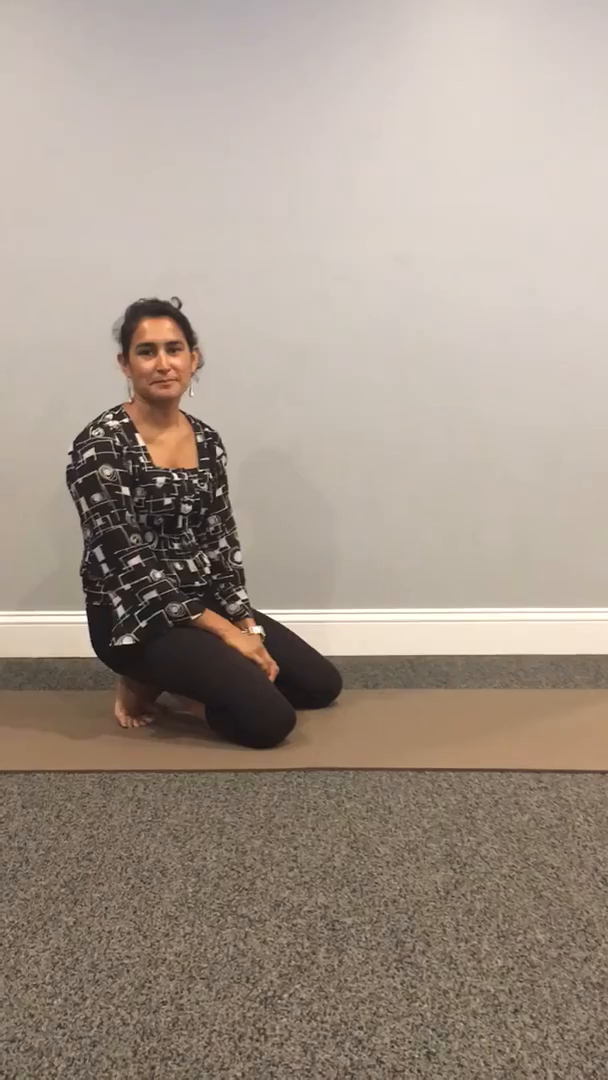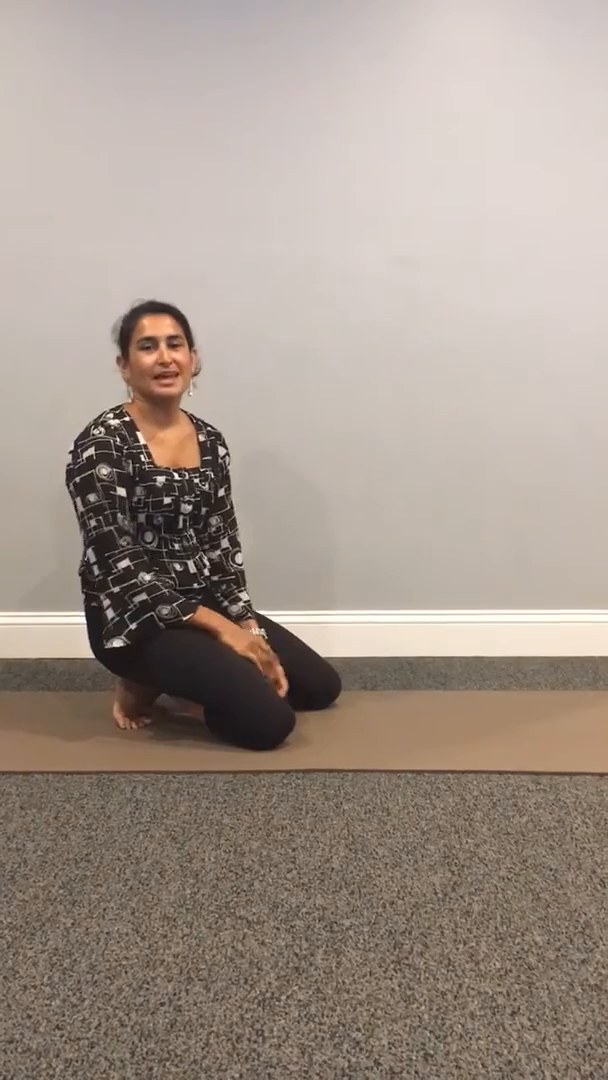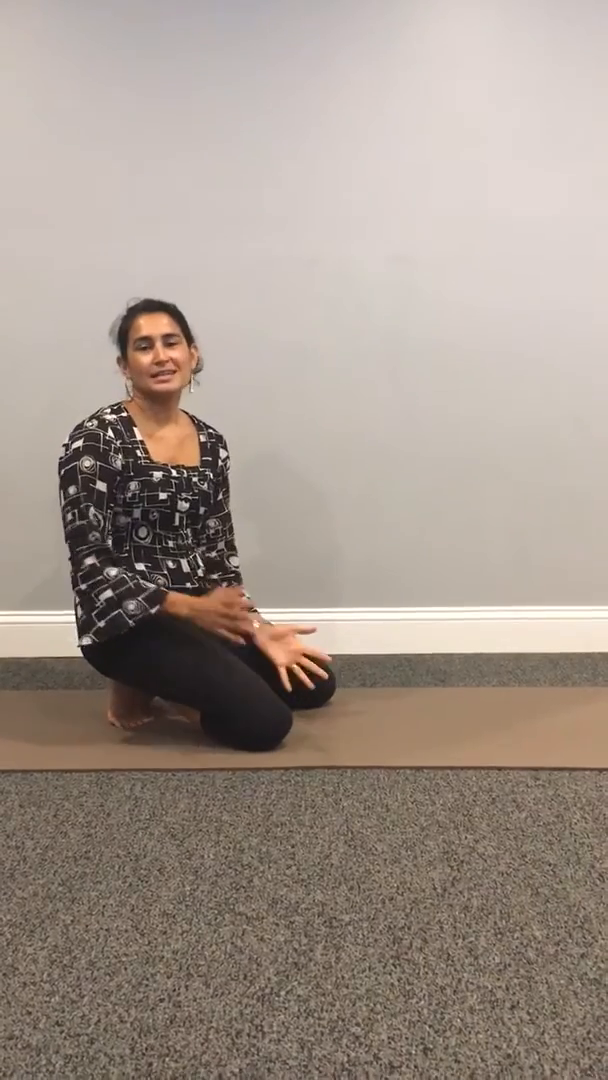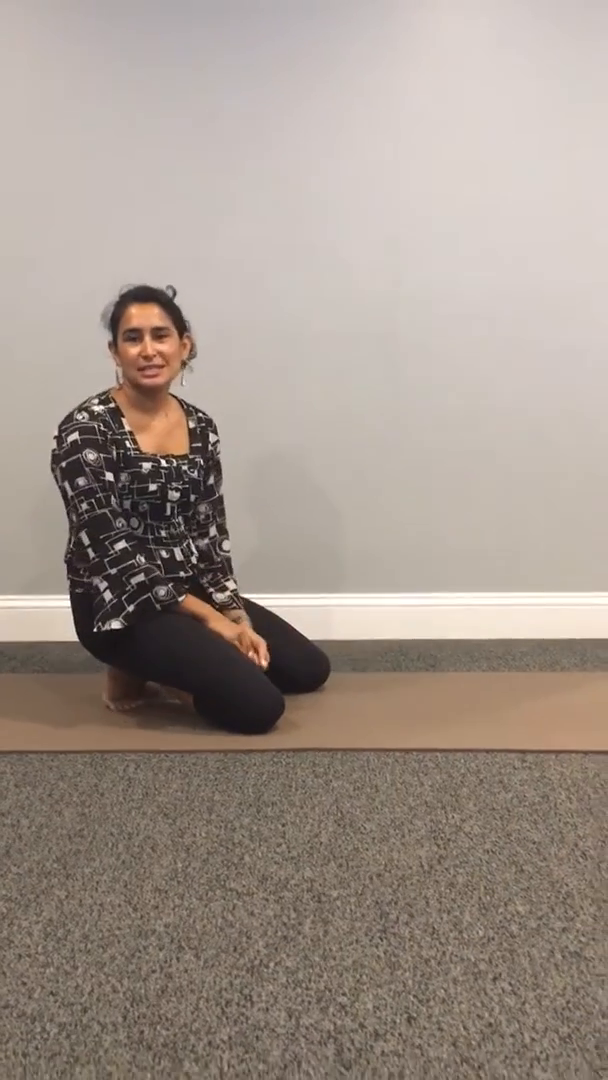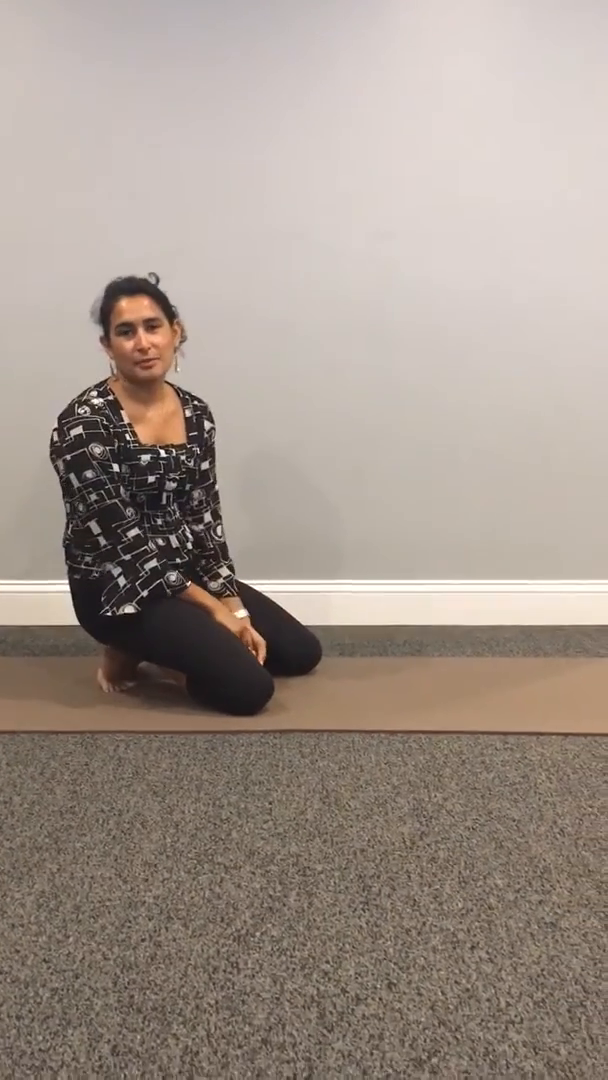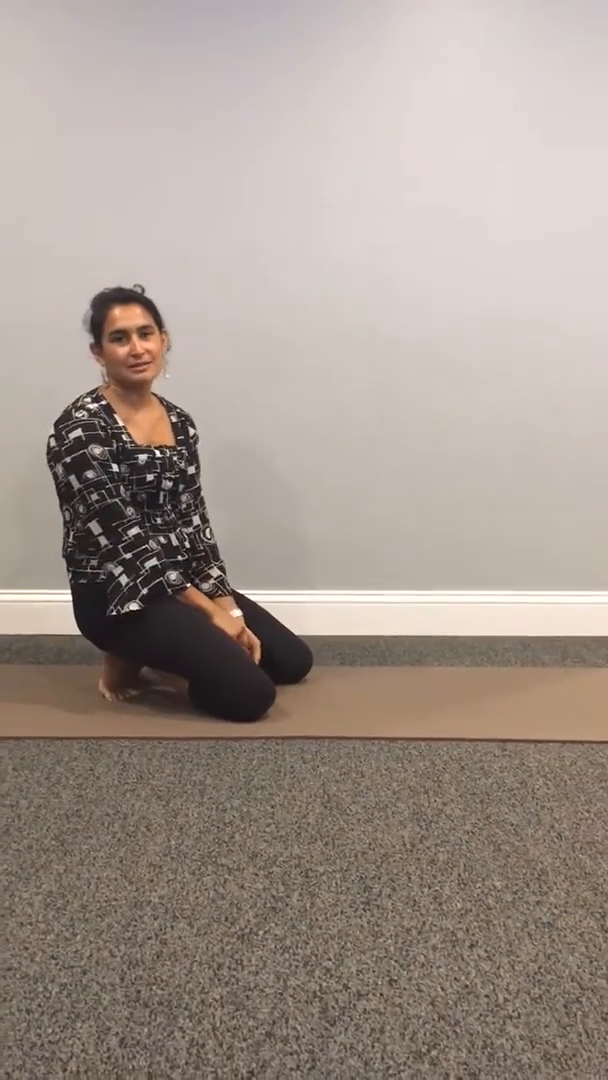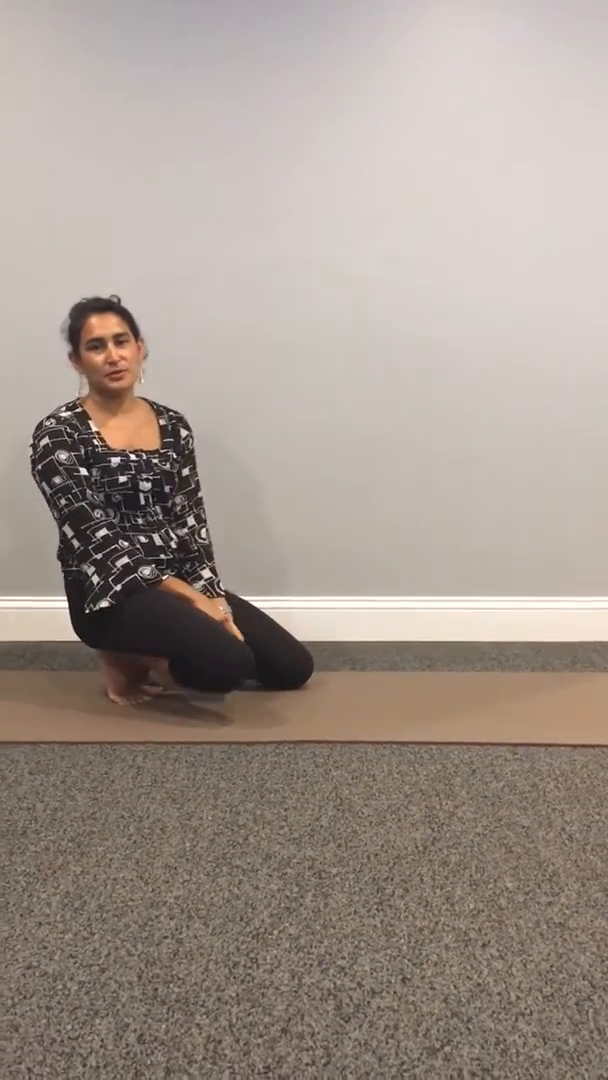
dt=0.5s
person 1, frame 1
left shoulder: (206, 441)
right shoulder: (101, 445)
left elbow: (222, 545)
right elbow: (127, 565)
left wrist: (247, 627)
right wrist: (225, 632)
left hip: (201, 602)
right hip: (135, 617)
left knee: (321, 685)
right knee: (269, 718)
left ankle: (181, 676)
right ankle: (146, 683)
person 1, frame 2
left shoulder: (209, 441)
right shoulder: (102, 444)
left elbow: (223, 545)
right elbow: (117, 567)
left wrist: (248, 630)
right wrist: (218, 628)
left hip: (204, 603)
right hip: (137, 619)
left knee: (319, 686)
right knee: (269, 720)
left ankle: (175, 678)
right ankle: (145, 683)
person 1, frame 3
left shoulder: (211, 443)
right shoulder: (96, 440)
left elbow: (218, 548)
right elbow: (91, 562)
left wrist: (255, 626)
right wrist: (187, 607)
left hip: (194, 605)
right hip: (130, 621)
left knee: (314, 685)
right knee: (267, 722)
left ankle: (168, 681)
right ankle: (139, 686)
person 1, frame 4
left shoulder: (200, 427)
right shoulder: (86, 430)
left elbow: (210, 532)
right elbow: (110, 551)
left wrist: (237, 617)
right wrist: (209, 617)
left hip: (189, 588)
right hip: (121, 604)
left knee: (309, 669)
right knee: (260, 705)
left ankle: (163, 665)
right ankle: (136, 670)
person 1, frame 5
left shoulder: (195, 413)
right shoulder: (84, 423)
left elbow: (205, 518)
right elbow: (120, 540)
left wrist: (234, 607)
right wrist: (213, 609)
left hip: (184, 573)
right hip: (116, 588)
left knee: (301, 653)
right knee: (249, 687)
left ankle: (158, 646)
right ankle: (130, 651)
person 1, frame 6
left shoulder: (179, 422)
right shoulder: (81, 428)
left elbow: (194, 524)
right elbow: (123, 539)
left wrist: (229, 607)
right wrist: (210, 611)
left hip: (180, 582)
right hip: (116, 595)
left knee: (294, 662)
right knee: (250, 694)
left ankle: (154, 650)
right ankle: (130, 657)
person 1, frame 7
left shoulder: (172, 425)
right shoulder: (58, 435)
left elbow: (191, 523)
right elbow: (97, 541)
left wrist: (215, 600)
right wrist: (194, 599)
left hip: (179, 581)
right hip: (109, 595)
left knee: (294, 667)
right knee: (229, 663)
left ankle: (154, 649)
right ankle: (127, 658)
